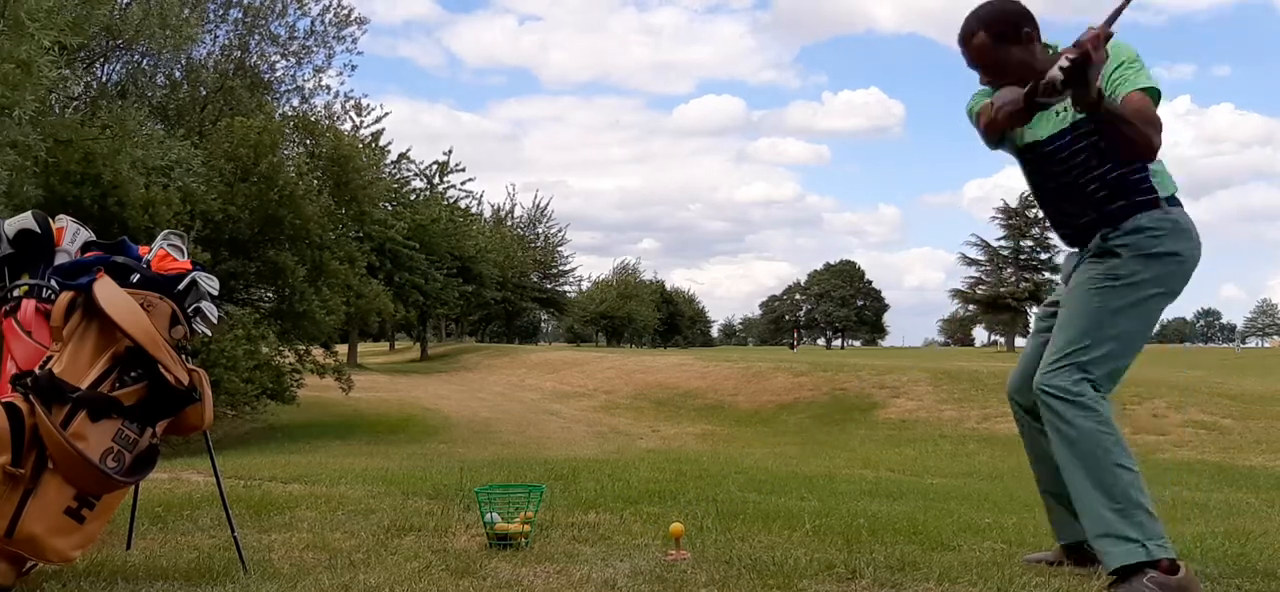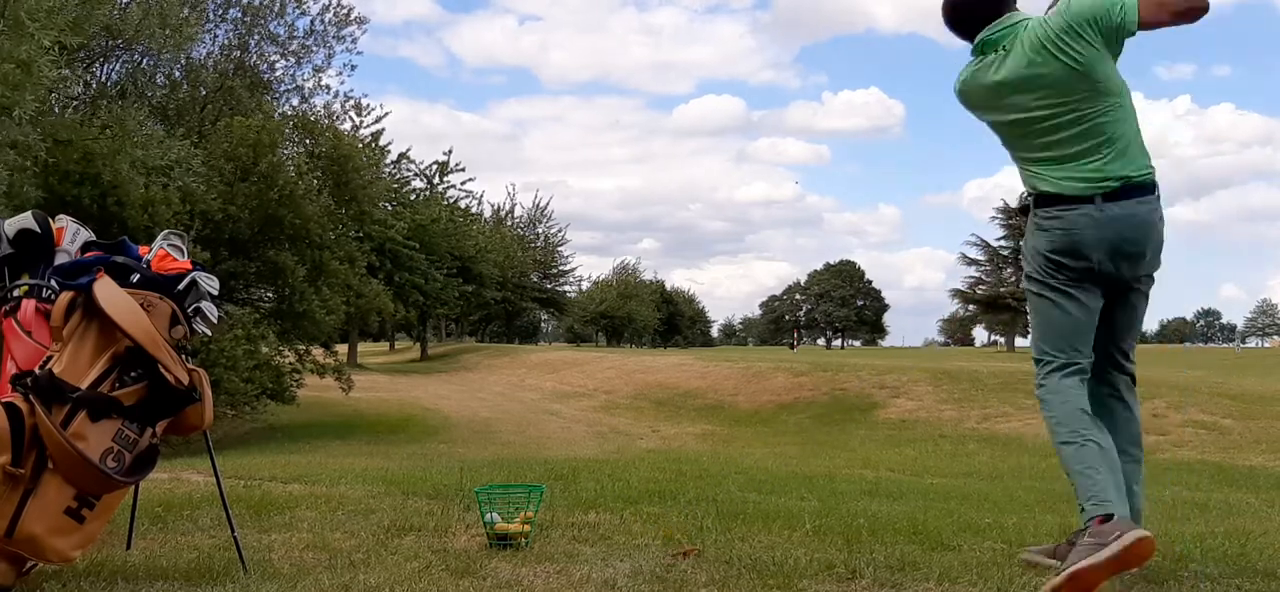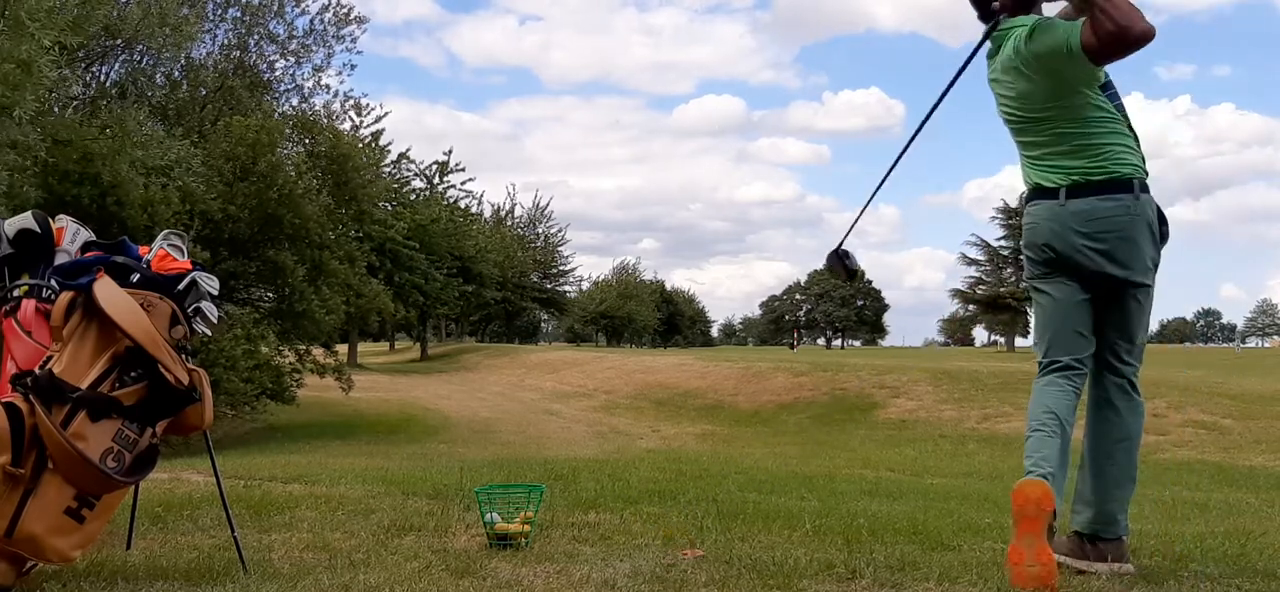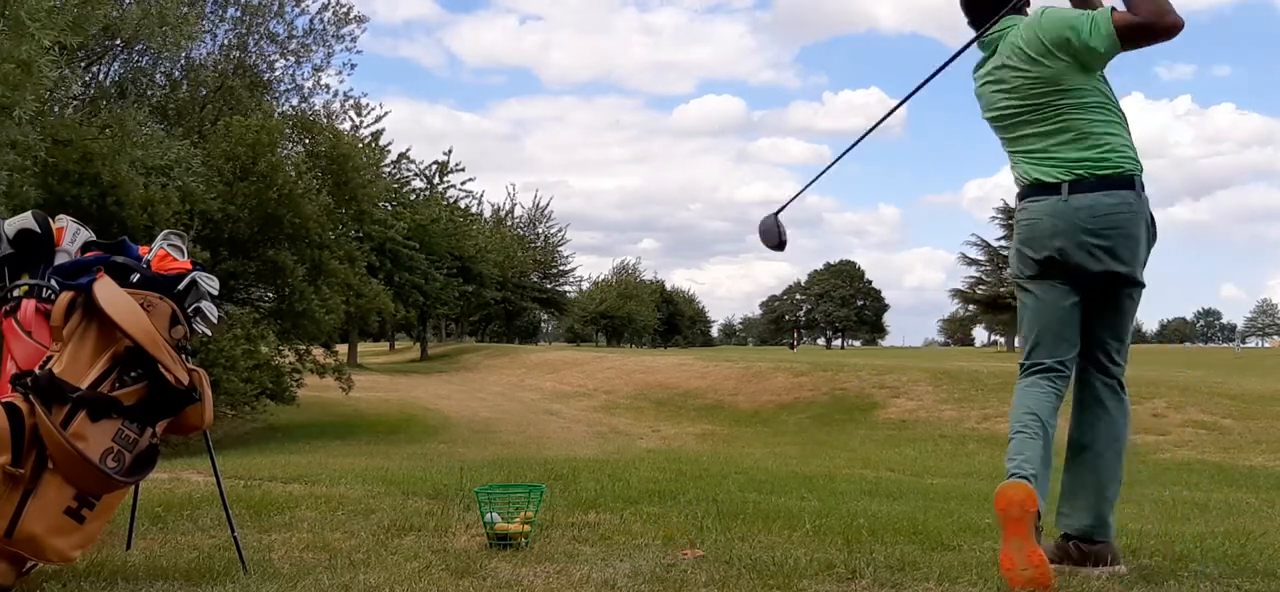
dt=0.3s
person 1, frame 1
left shoulder: (1113, 58)
right shoulder: (988, 102)
left elbow: (1142, 143)
right elbow: (999, 120)
left wrist: (1088, 89)
right wrist: (1048, 86)
left hip: (1145, 239)
right hip: (1095, 252)
left knee: (1062, 383)
right knee: (1027, 390)
right ankle: (1085, 538)
person 1, frame 2
left shoulder: (971, 83)
left hip: (1063, 227)
right hip: (1137, 215)
left knee: (1060, 372)
right knee: (1113, 373)
left ankle: (1109, 520)
right ankle: (1111, 518)
person 1, frame 3
left shoulder: (999, 55)
left hip: (1050, 221)
right hip: (1119, 214)
left knee: (1060, 371)
right knee: (1116, 376)
left ankle: (1037, 483)
right ankle: (1101, 533)
person 1, frame 4
left shoulder: (985, 81)
left hip: (1042, 218)
right hip: (1117, 210)
left knee: (1043, 370)
right knee: (1104, 374)
left ankle: (1022, 485)
right ankle: (1090, 535)
